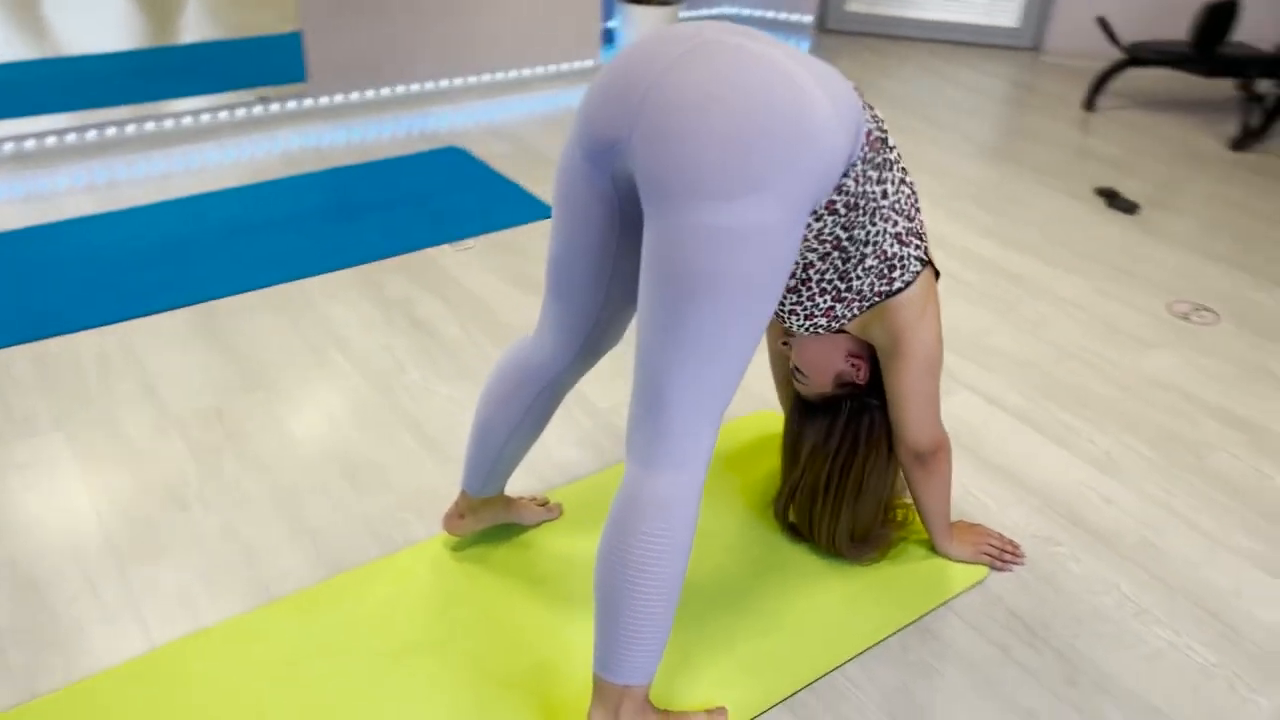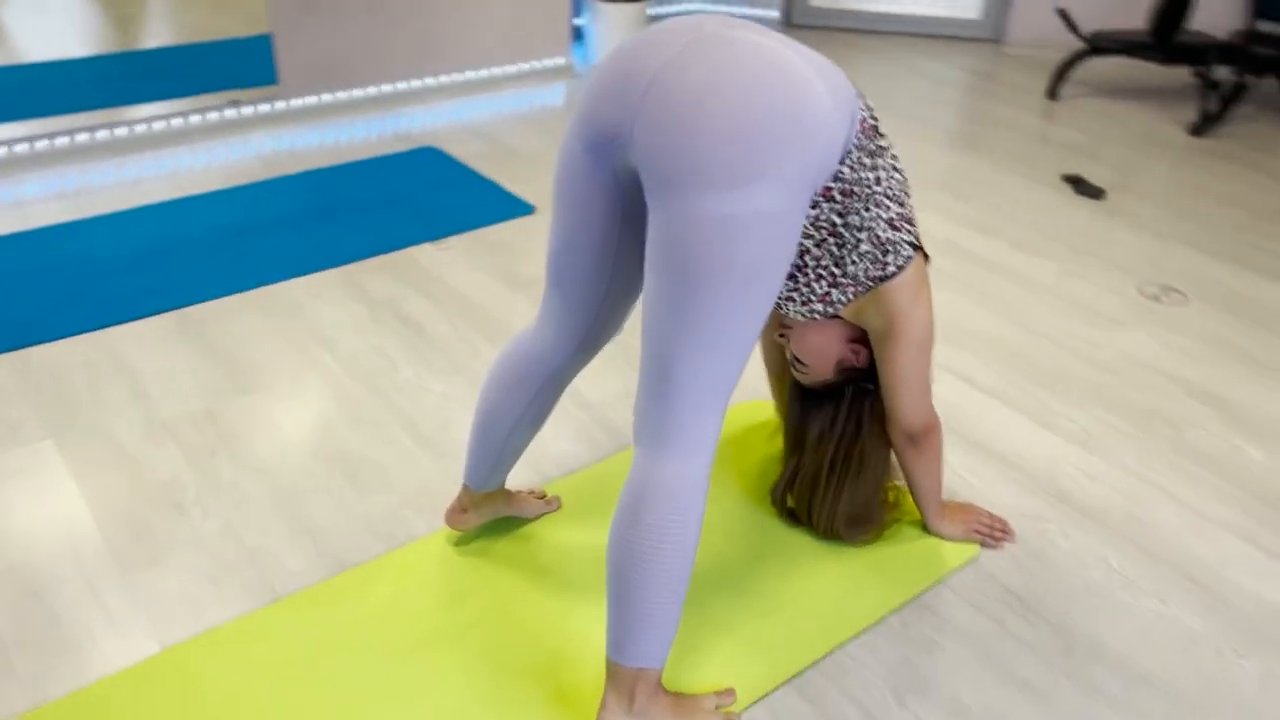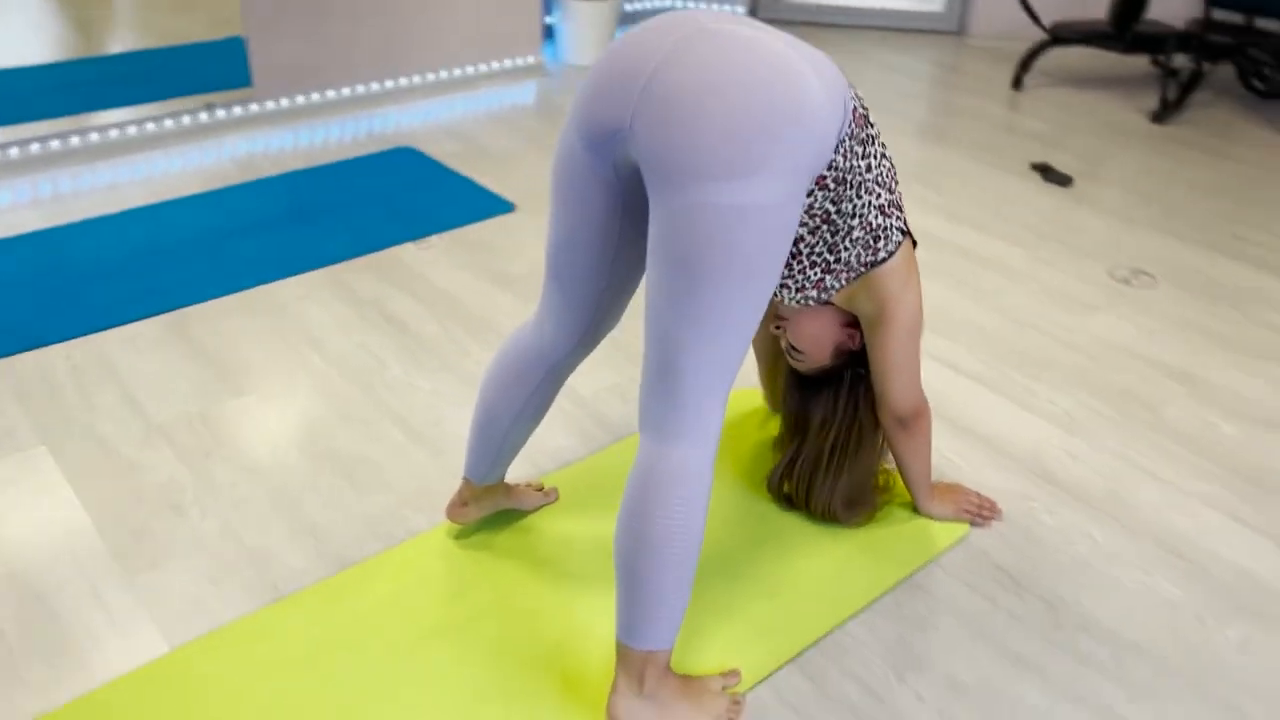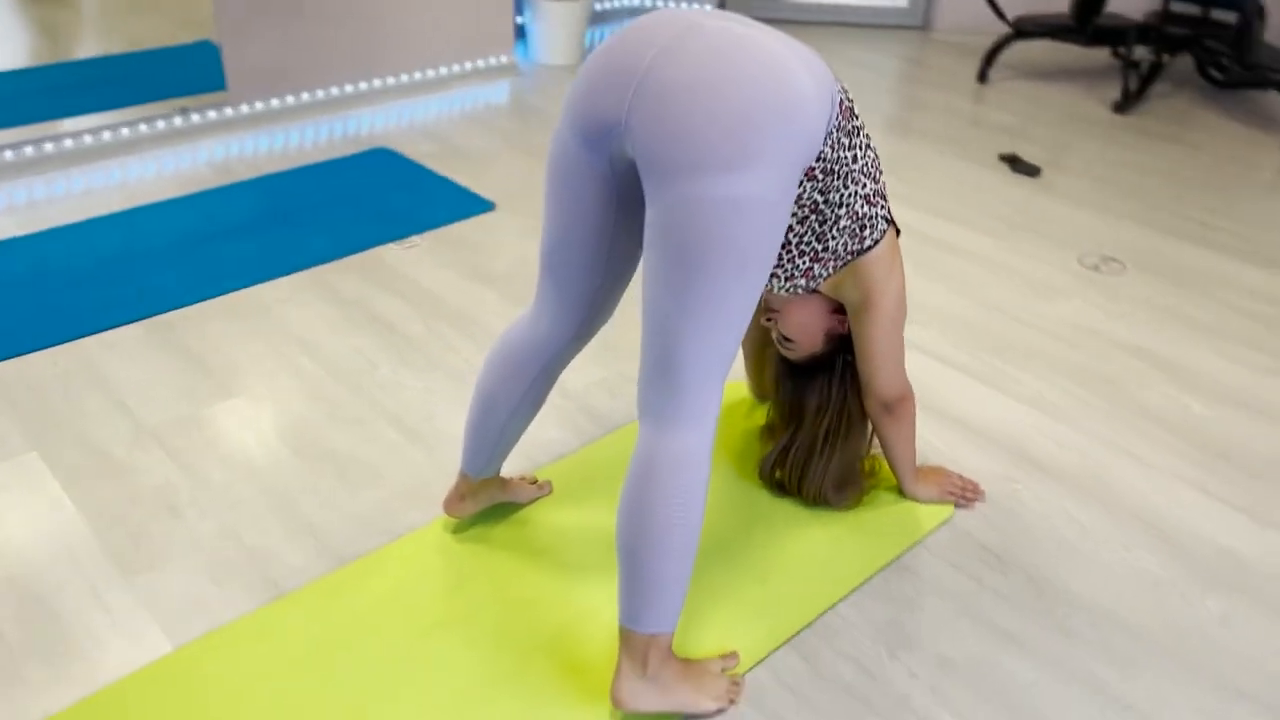
dt=0.1s
person 1, frame 1
right shoulder: (900, 304)
left elbow: (777, 326)
right elbow: (923, 445)
left wrist: (811, 454)
right wrist: (944, 534)
right hip: (742, 142)
left knee: (562, 343)
right knee: (671, 454)
left ankle: (475, 502)
person 1, frame 2
right shoulder: (891, 290)
left elbow: (769, 320)
right elbow: (914, 427)
left wrist: (791, 412)
right wrist: (936, 513)
right hip: (740, 127)
left knee: (562, 334)
right knee: (678, 440)
left ankle: (478, 496)
person 1, frame 3
right shoulder: (880, 277)
left elbow: (763, 318)
right elbow: (905, 412)
left wrist: (783, 405)
right wrist: (925, 494)
right hip: (740, 121)
left knee: (561, 328)
right knee: (682, 426)
left ankle: (477, 490)
person 1, frame 4
right shoulder: (865, 267)
left elbow: (746, 306)
right elbow: (888, 396)
left wrist: (767, 389)
right wrist: (912, 479)
right hip: (733, 115)
left knee: (557, 320)
right knee: (680, 415)
left ankle: (474, 484)
